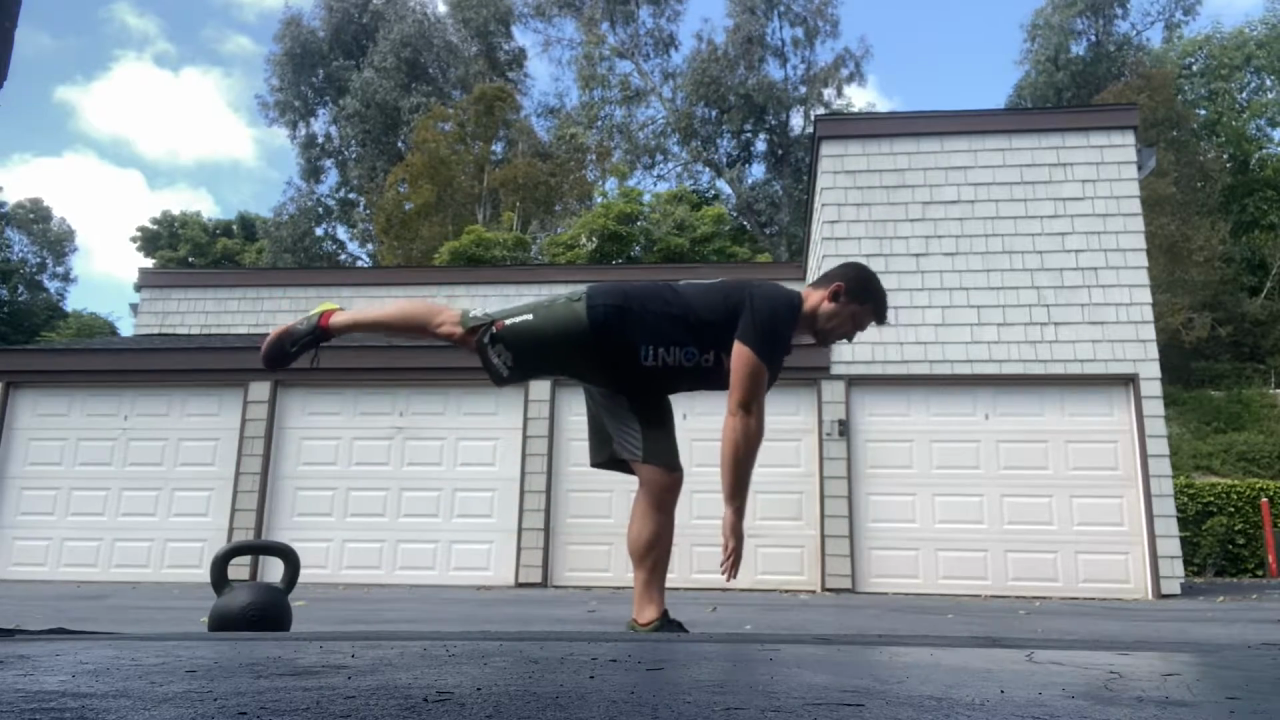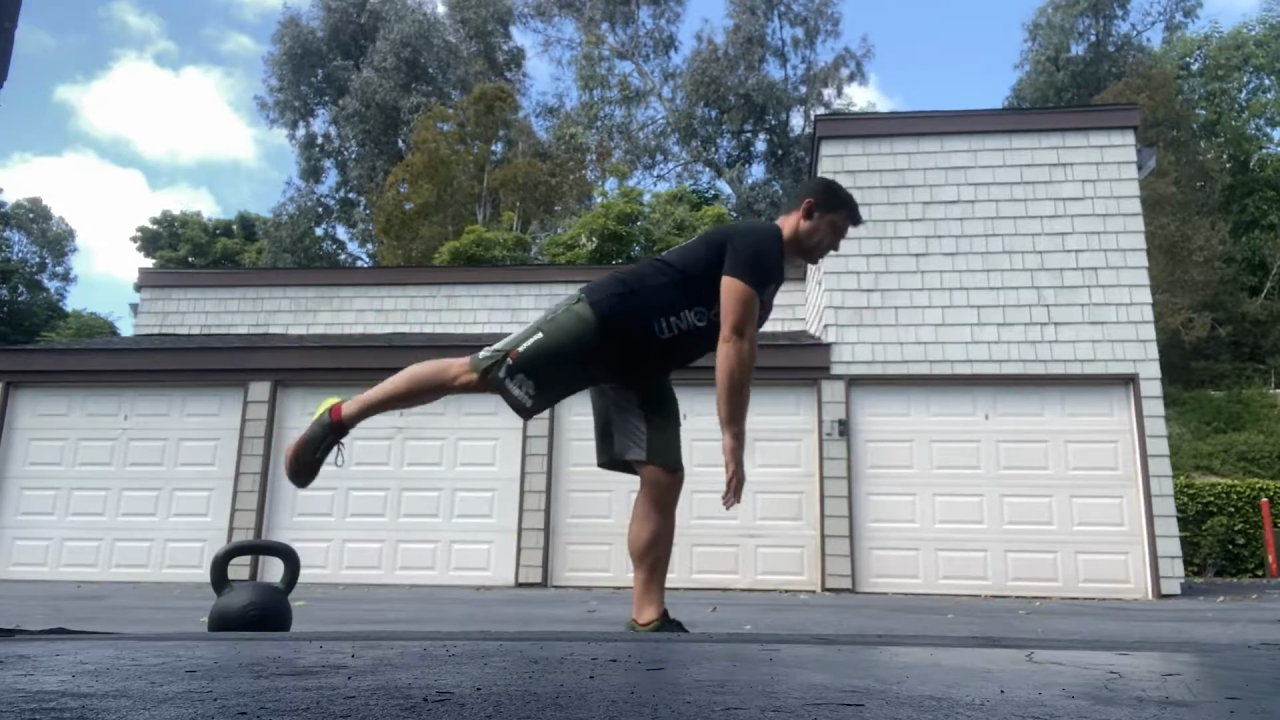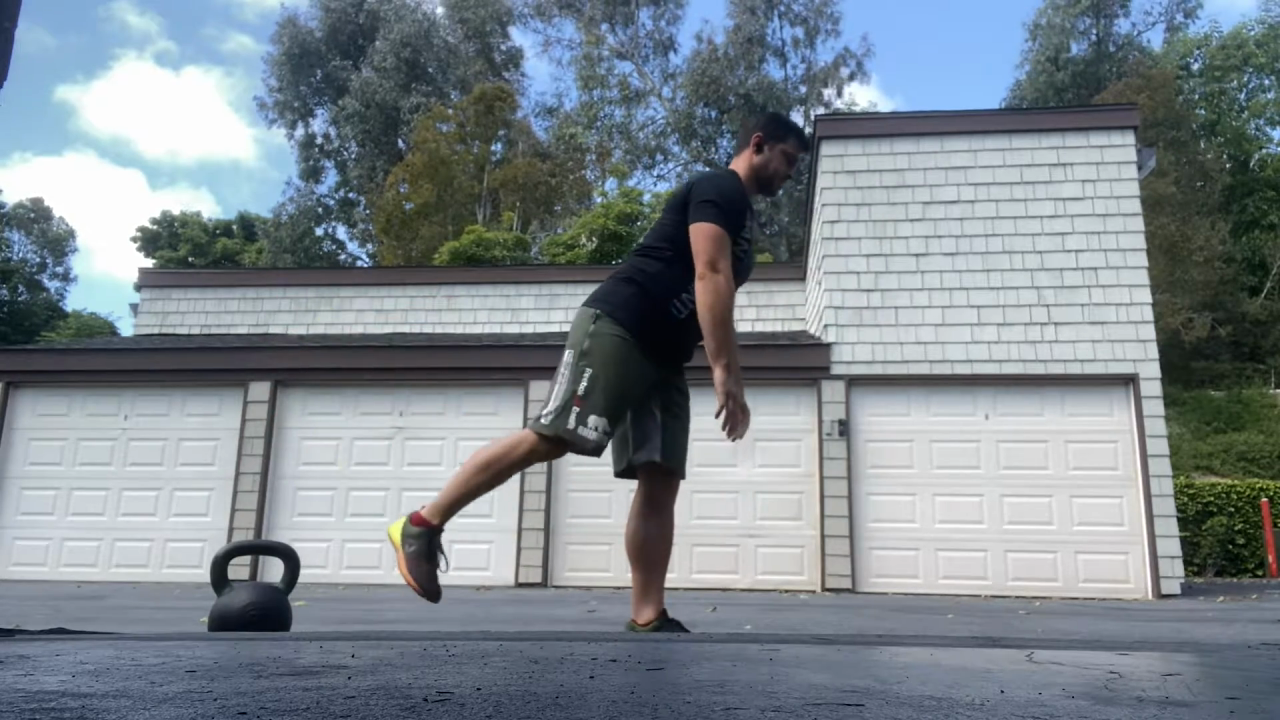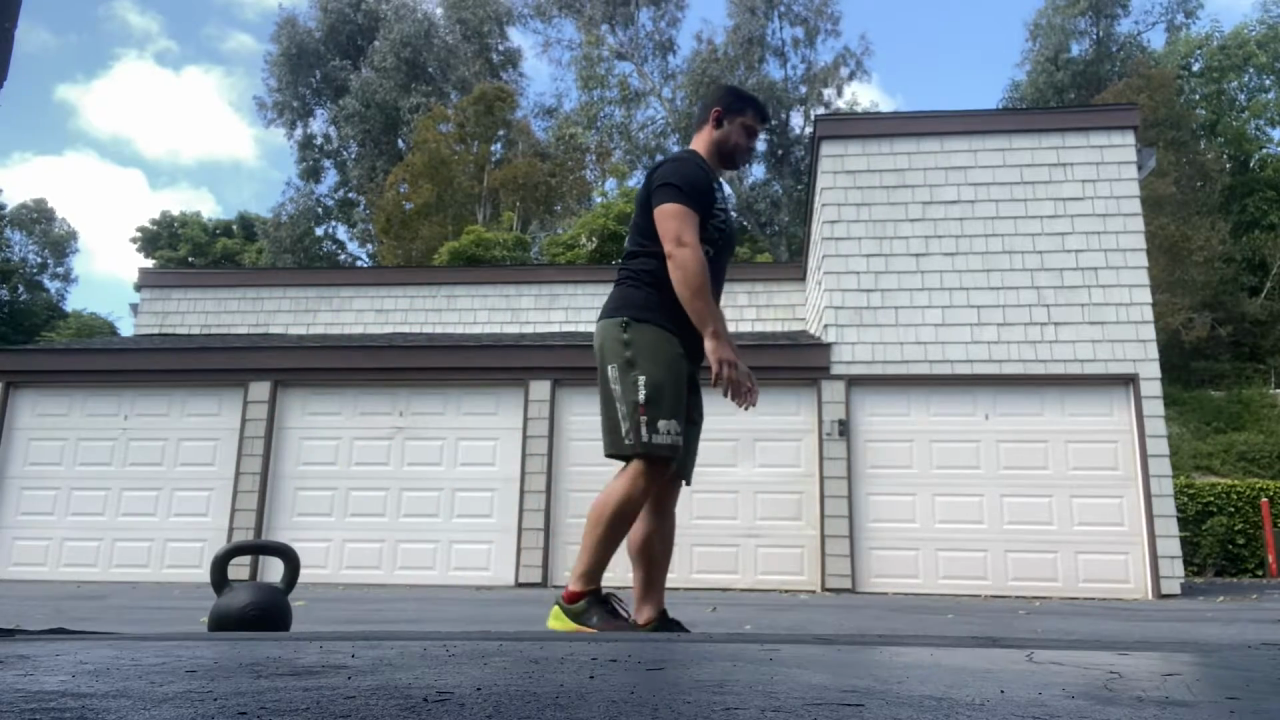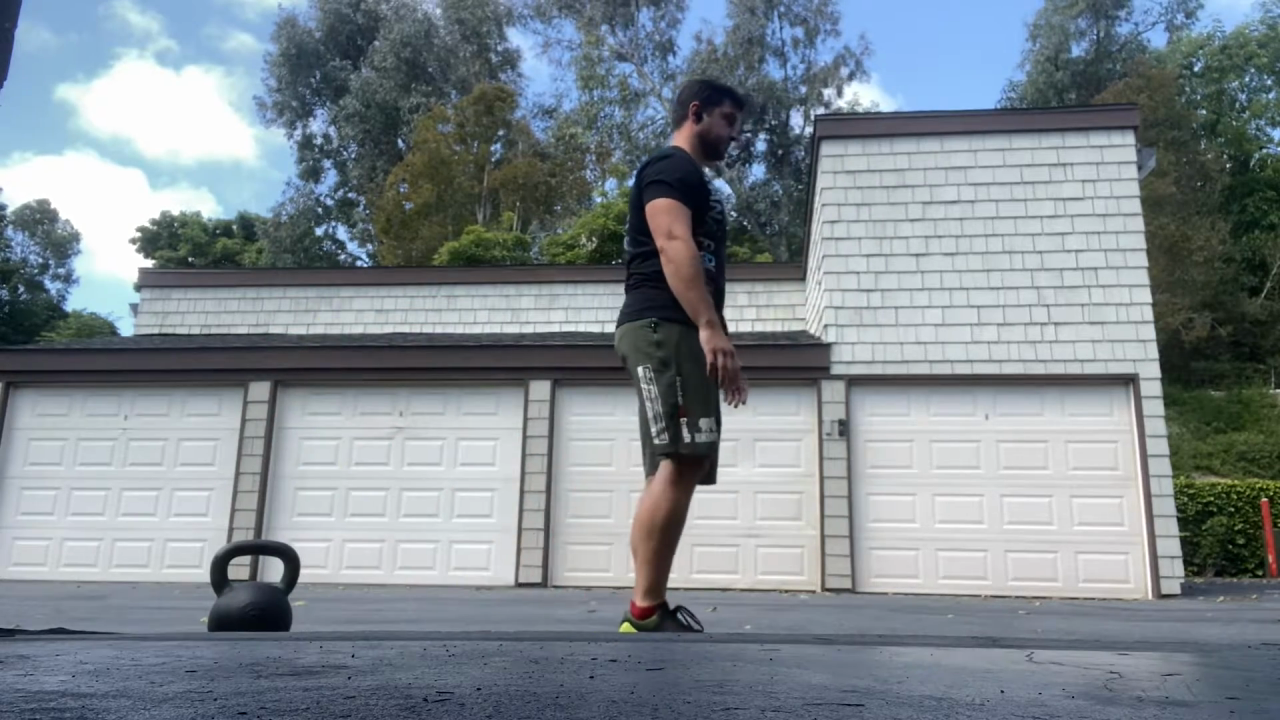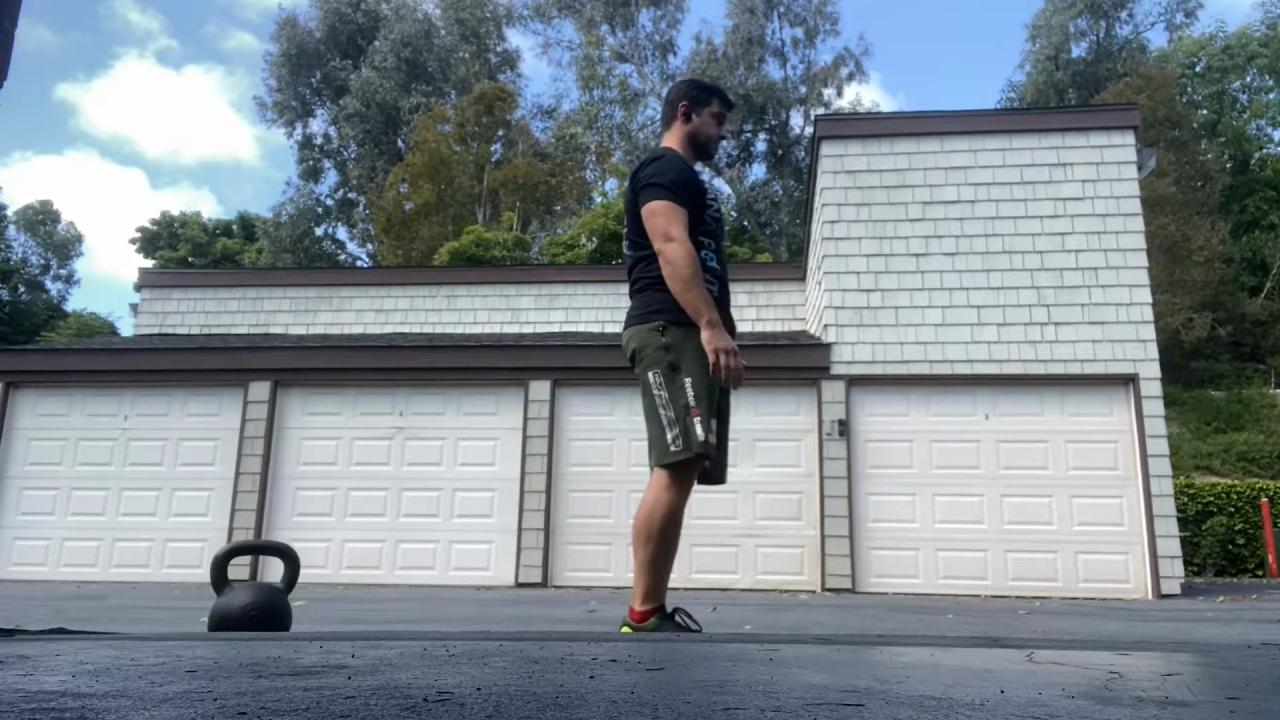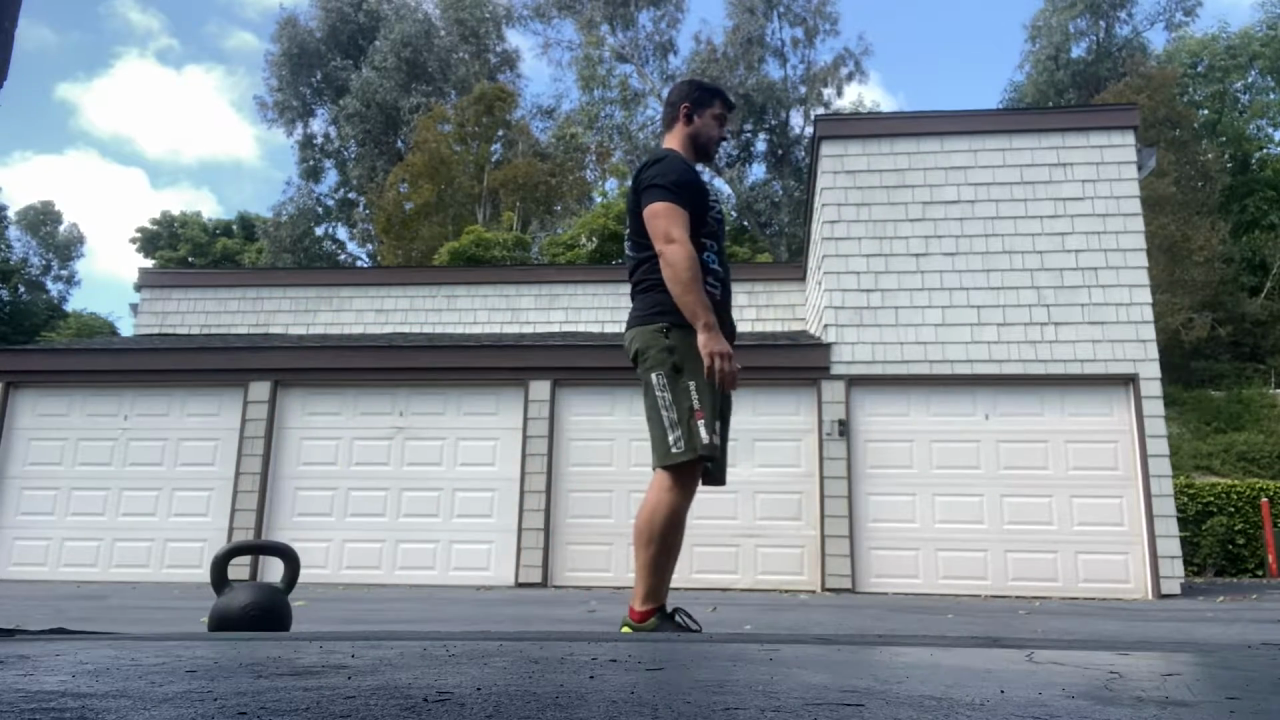
dt=0.3s
person 1, frame 1
left shoulder: (779, 335)
right shoulder: (773, 305)
left elbow: (747, 418)
right elbow: (740, 416)
left wrist: (731, 508)
right wrist: (734, 512)
left hip: (629, 370)
right hip: (597, 327)
left knee: (662, 483)
right knee: (457, 326)
left ankle: (648, 615)
right ankle: (325, 324)
person 1, frame 2
left shoulder: (766, 270)
right shoulder: (758, 241)
left elbow: (737, 352)
right elbow: (734, 344)
left wrist: (734, 438)
right wrist: (733, 439)
left hip: (639, 364)
right hip: (599, 322)
left knee: (663, 481)
right knee: (472, 373)
left ankle: (648, 617)
right ankle: (341, 415)
person 1, frame 3
left shoulder: (739, 208)
right shoulder: (720, 190)
left elbow: (717, 294)
right elbow: (711, 281)
left wrist: (728, 381)
right wrist: (727, 373)
left hip: (665, 350)
right hip: (618, 324)
left knee: (660, 479)
right knee: (550, 440)
left ankle: (649, 616)
right ankle: (423, 526)
person 1, frame 4
left shoulder: (708, 188)
right shoulder: (681, 172)
left elbow: (706, 272)
right elbow: (681, 252)
left wrist: (717, 351)
right wrist: (714, 337)
left hip: (675, 340)
right hip: (640, 326)
left knee: (667, 479)
right knee: (651, 463)
left ankle: (649, 615)
right ankle: (578, 595)
person 1, frame 5
left shoulder: (695, 182)
right shoulder: (669, 167)
right elbow: (674, 246)
left wrist: (720, 353)
right wrist: (710, 328)
left hip: (684, 336)
right hip: (662, 328)
left knee: (676, 472)
right knee: (679, 464)
left ankle: (654, 610)
right ankle: (645, 612)
person 1, frame 6
left shoulder: (686, 181)
right shoulder: (663, 169)
right elbow: (672, 248)
left wrist: (714, 333)
right wrist: (712, 326)
left hip: (690, 339)
right hip: (670, 332)
left knee: (678, 473)
right knee: (676, 468)
left ankle: (654, 610)
right ankle: (643, 615)
person 1, frame 7
left shoulder: (689, 182)
right shoulder: (666, 170)
right elbow: (672, 249)
left wrist: (713, 337)
right wrist: (709, 330)
left hip: (691, 343)
right hip: (673, 335)
left knee: (681, 474)
right knee: (680, 468)
left ankle: (655, 612)
right ankle: (643, 616)
